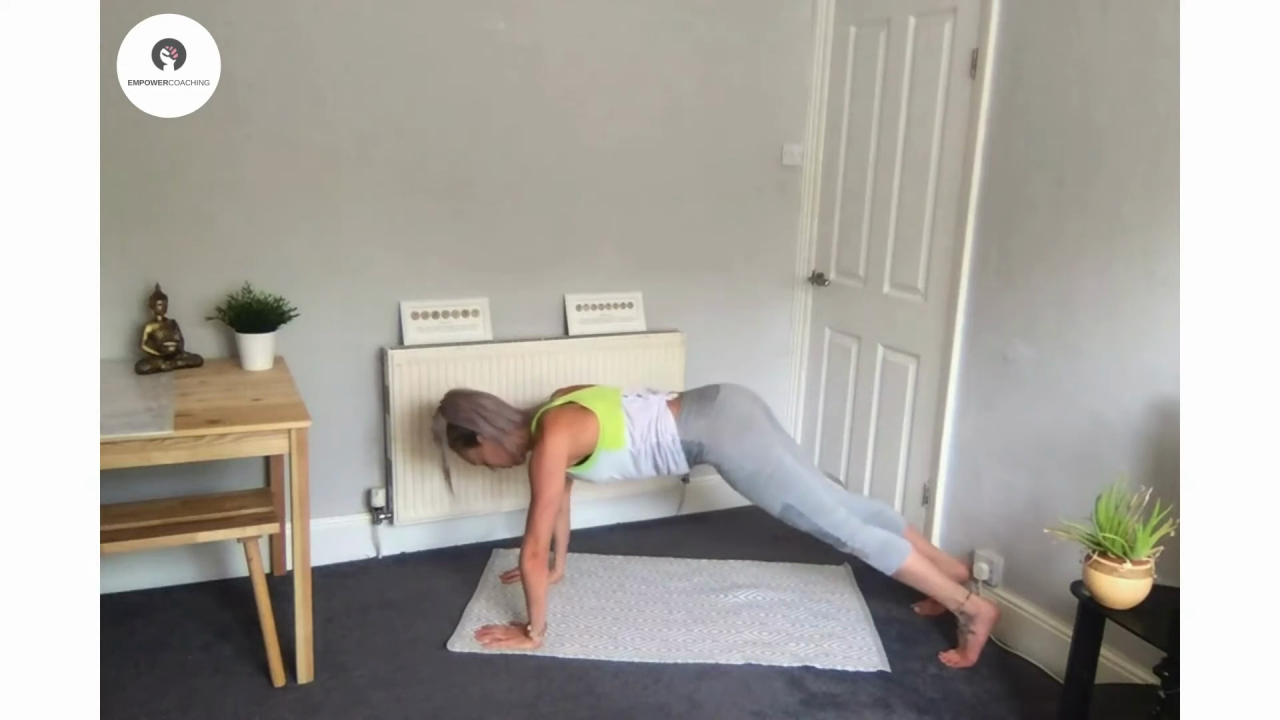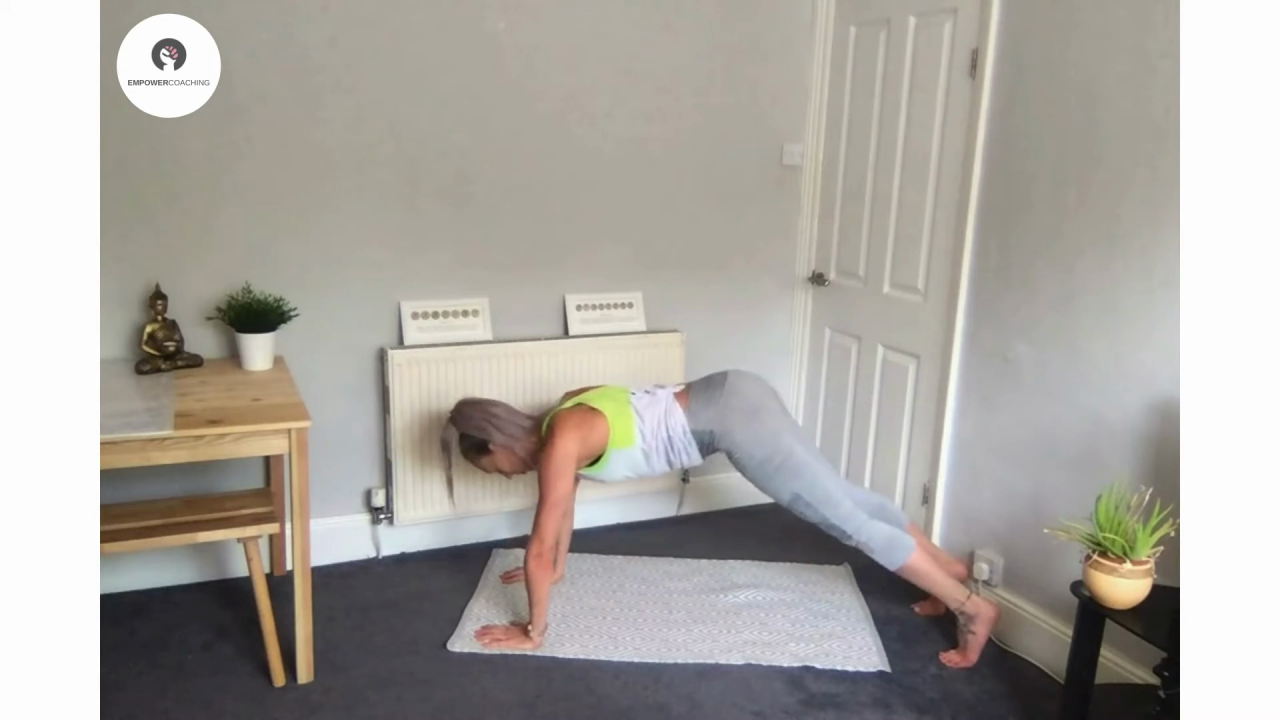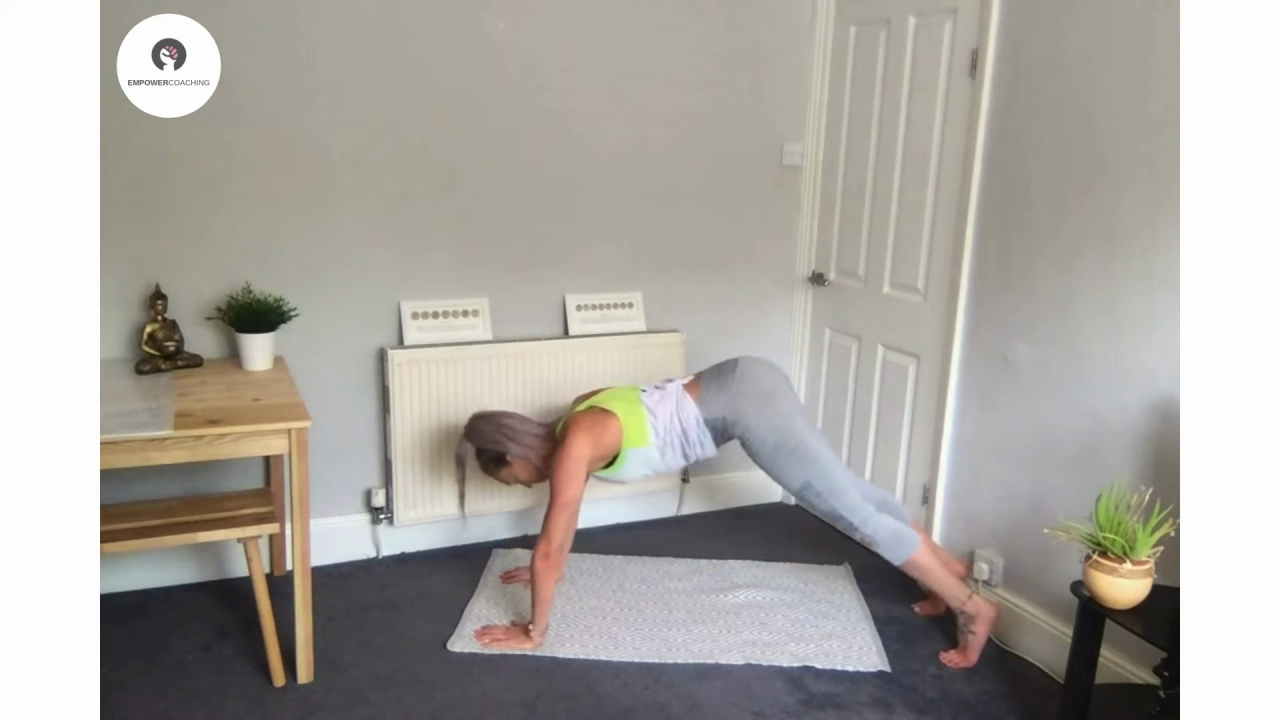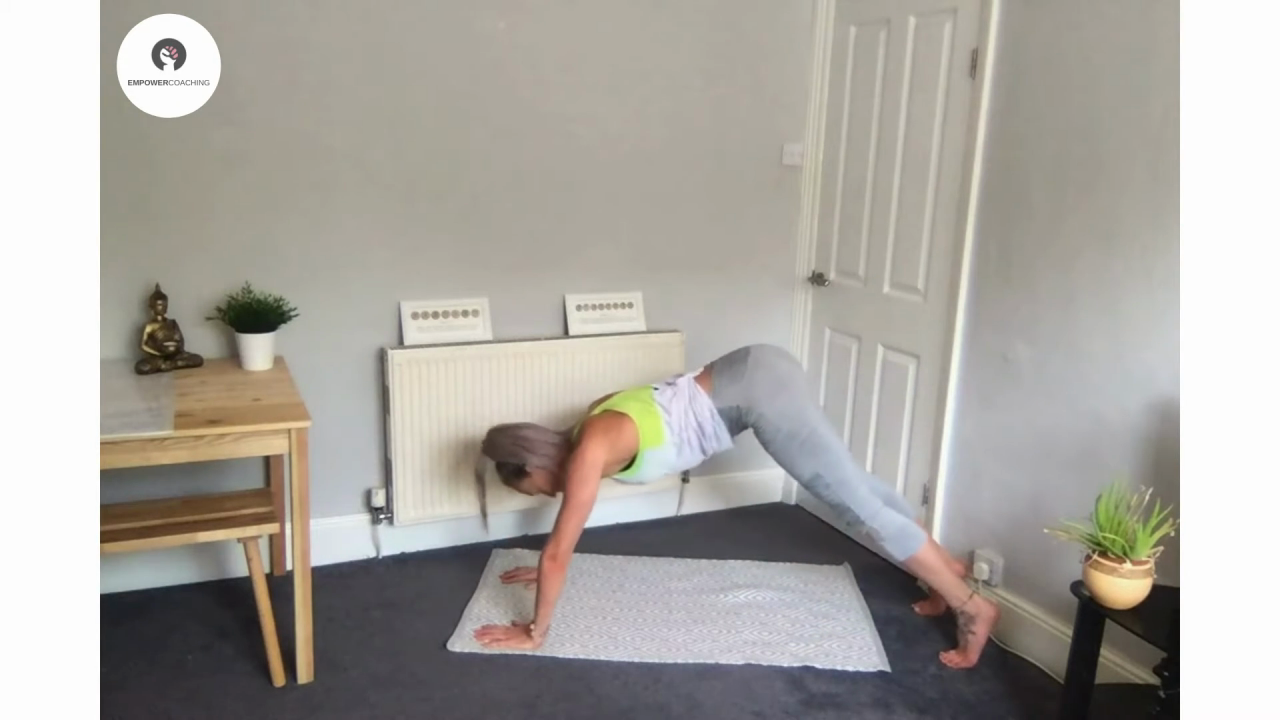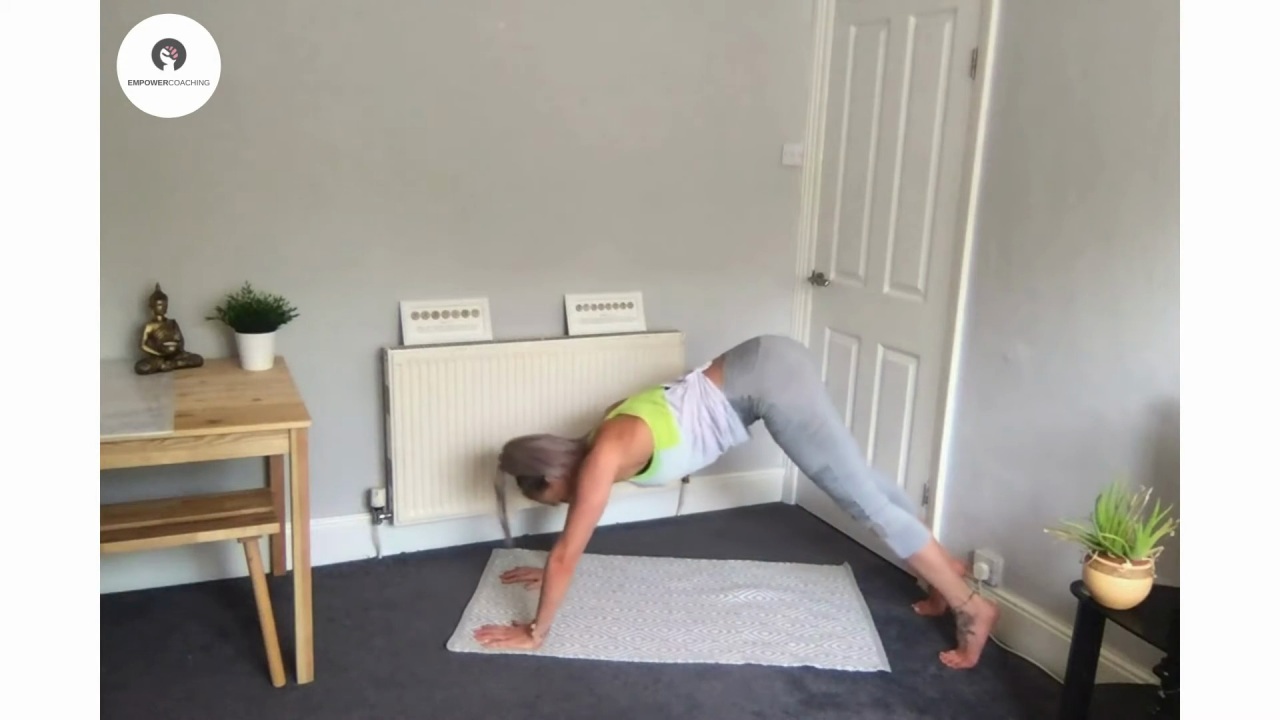
dt=0.2s
person 1, frame 1
left shoulder: (550, 440)
right shoulder: (554, 414)
left elbow: (533, 547)
right elbow: (561, 496)
left wrist: (533, 631)
right wrist: (557, 568)
left hip: (723, 430)
right hip: (724, 409)
left knee: (844, 528)
right knee: (840, 503)
left ankle: (972, 607)
right ankle: (950, 569)
person 1, frame 2
left shoulder: (559, 444)
right shoulder: (563, 420)
left elbow: (539, 548)
right elbow: (565, 499)
left wrist: (534, 631)
right wrist: (554, 569)
left hip: (735, 415)
right hip: (732, 396)
left knee: (849, 520)
right knee: (847, 498)
left ankle: (972, 608)
right ankle: (948, 568)
person 1, frame 3
left shoulder: (572, 448)
right shoulder: (573, 426)
left elbow: (548, 552)
left wrist: (534, 631)
right wrist: (546, 569)
left hip: (745, 402)
right hip: (743, 384)
left knee: (853, 511)
right knee: (853, 492)
left ankle: (971, 607)
right ankle: (948, 567)
person 1, frame 4
left shoulder: (588, 452)
right shoulder: (589, 433)
left elbow: (557, 553)
left wrist: (535, 632)
right wrist: (548, 570)
left hip: (759, 389)
right hip: (755, 372)
left knee: (860, 506)
right knee: (860, 488)
left ankle: (972, 607)
right ankle: (947, 570)
person 1, frame 5
left shoulder: (602, 459)
right shoulder: (600, 445)
left elbow: (565, 556)
left wrist: (535, 632)
right wrist: (551, 569)
left hip: (771, 380)
right hip: (767, 365)
left knee: (867, 502)
right knee: (865, 486)
left ankle: (972, 607)
right ankle: (947, 570)
